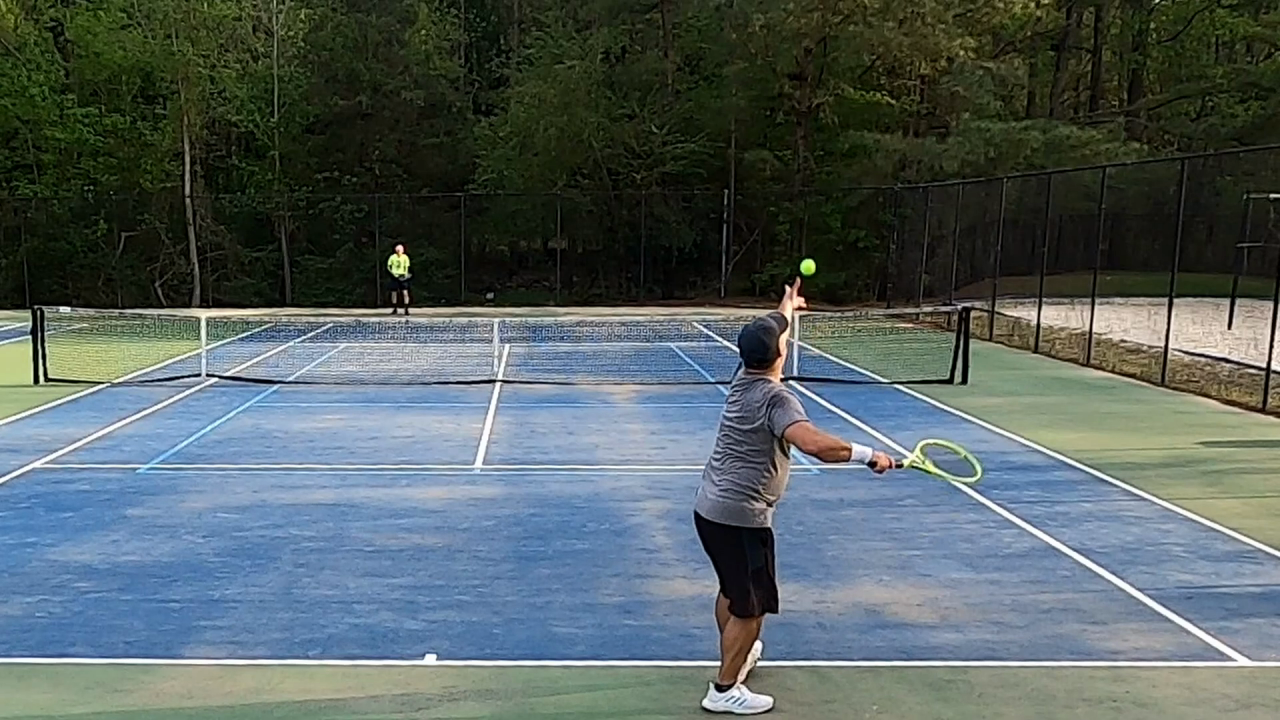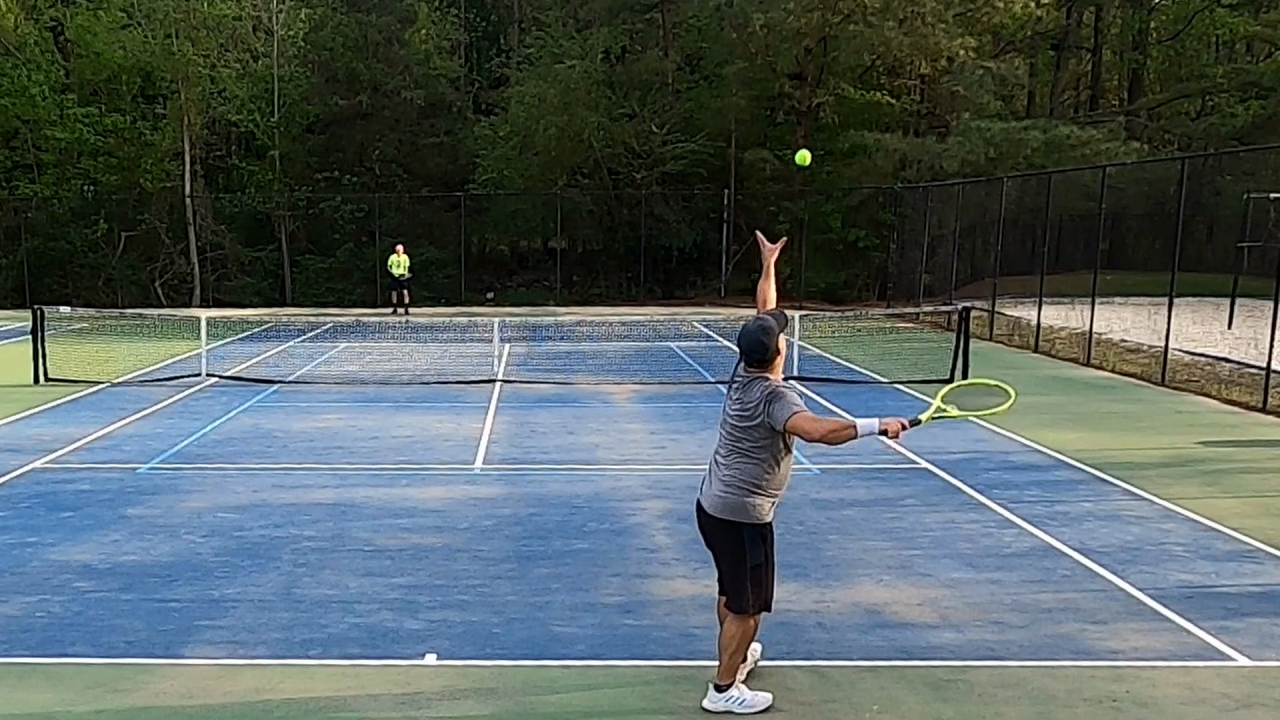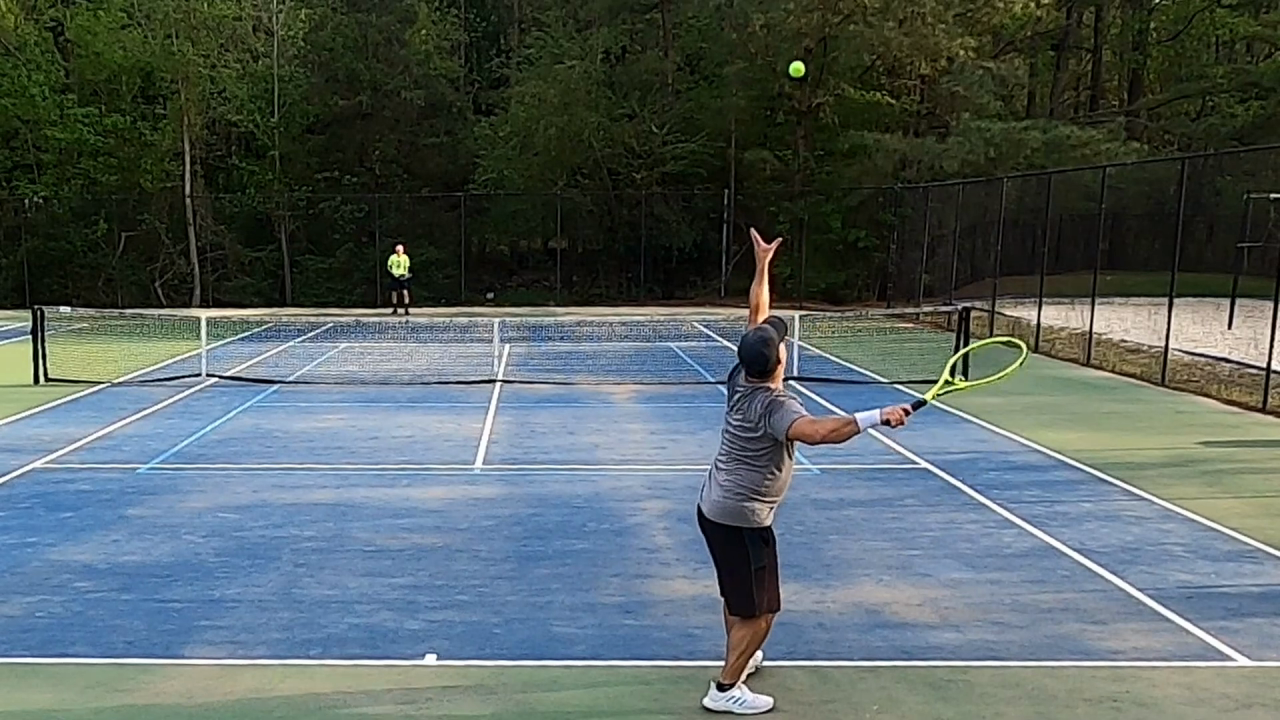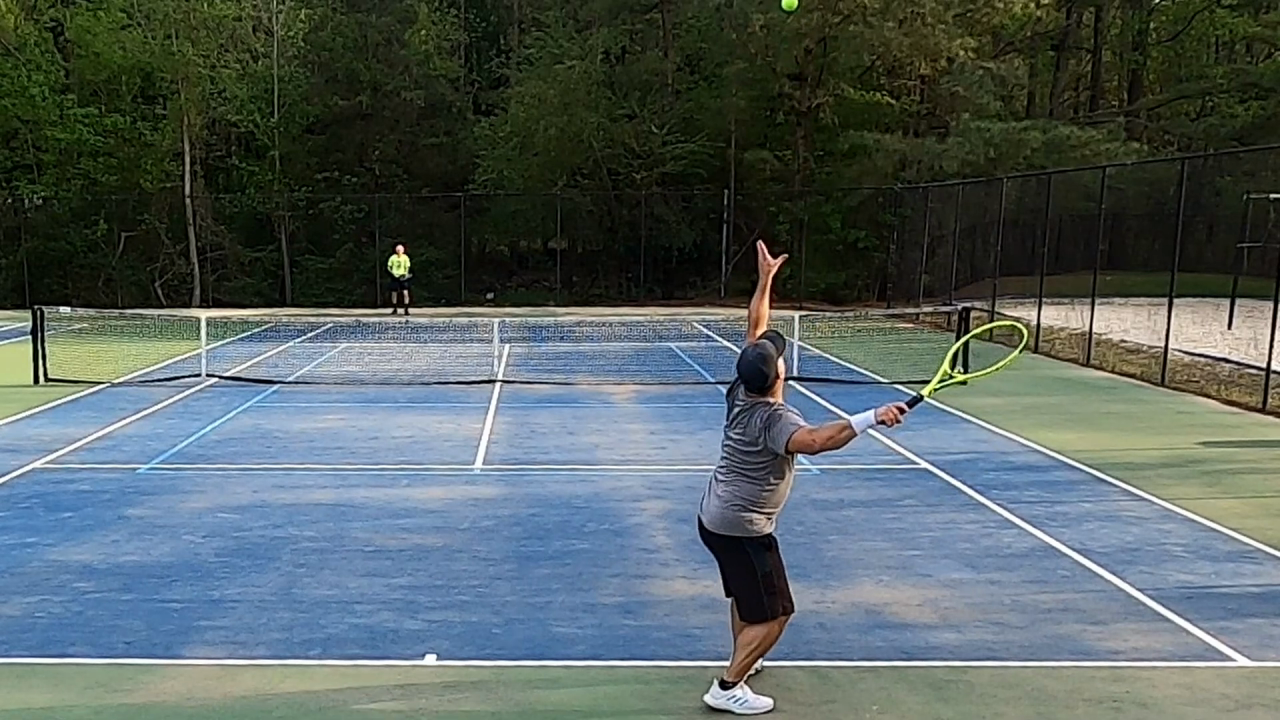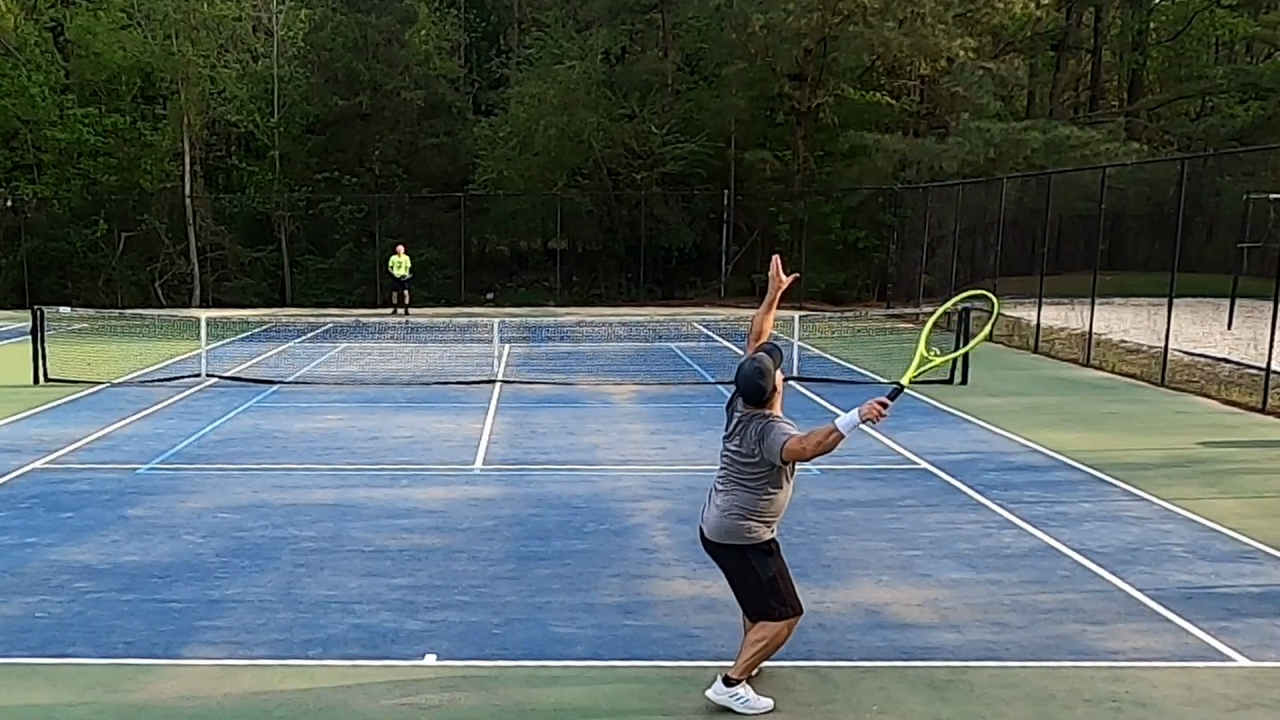
dt=1s
person 1, frame 1
left shoulder: (743, 379)
right shoulder: (776, 398)
left elbow: (765, 336)
right elbow: (814, 444)
left wrist: (788, 307)
right wrist: (868, 454)
left hip: (709, 507)
right hip: (741, 518)
left knee: (732, 593)
right knee: (750, 608)
left ankle: (736, 655)
right ankle: (724, 689)
person 1, frame 2
left shoulder: (744, 372)
right shoulder: (775, 396)
left elbow: (763, 314)
right elbow: (817, 430)
left wrist: (769, 264)
right wrist: (876, 425)
left hip: (713, 504)
right hip: (742, 514)
left knee: (733, 595)
right knee: (747, 607)
left ankle: (736, 656)
right ankle: (723, 689)
person 1, frame 3
left shoulder: (741, 379)
right shoulder: (775, 405)
left elbow: (756, 318)
right elbow: (818, 431)
left wrist: (762, 264)
right wrist: (876, 416)
left hip: (714, 507)
right hip: (742, 519)
left knee: (738, 596)
right knee: (758, 612)
left ankle: (739, 659)
person 1, frame 4
left shoulder: (741, 392)
right shoulder: (775, 419)
left elbow: (754, 331)
right elbow: (814, 440)
left wrist: (765, 278)
right wrist: (871, 418)
left hip: (715, 517)
right hip: (741, 528)
left knee: (747, 594)
right knee: (772, 615)
left ankle: (742, 659)
right ankle: (727, 687)
person 1, frame 5
left shoulder: (740, 403)
right shoulder: (770, 430)
left elbow: (755, 342)
right elbow: (806, 448)
left wrist: (773, 294)
right wrist: (856, 417)
left hip: (718, 526)
right hip: (741, 536)
left knee: (760, 597)
right knee: (781, 617)
left ankle: (748, 658)
right ankle: (730, 684)
